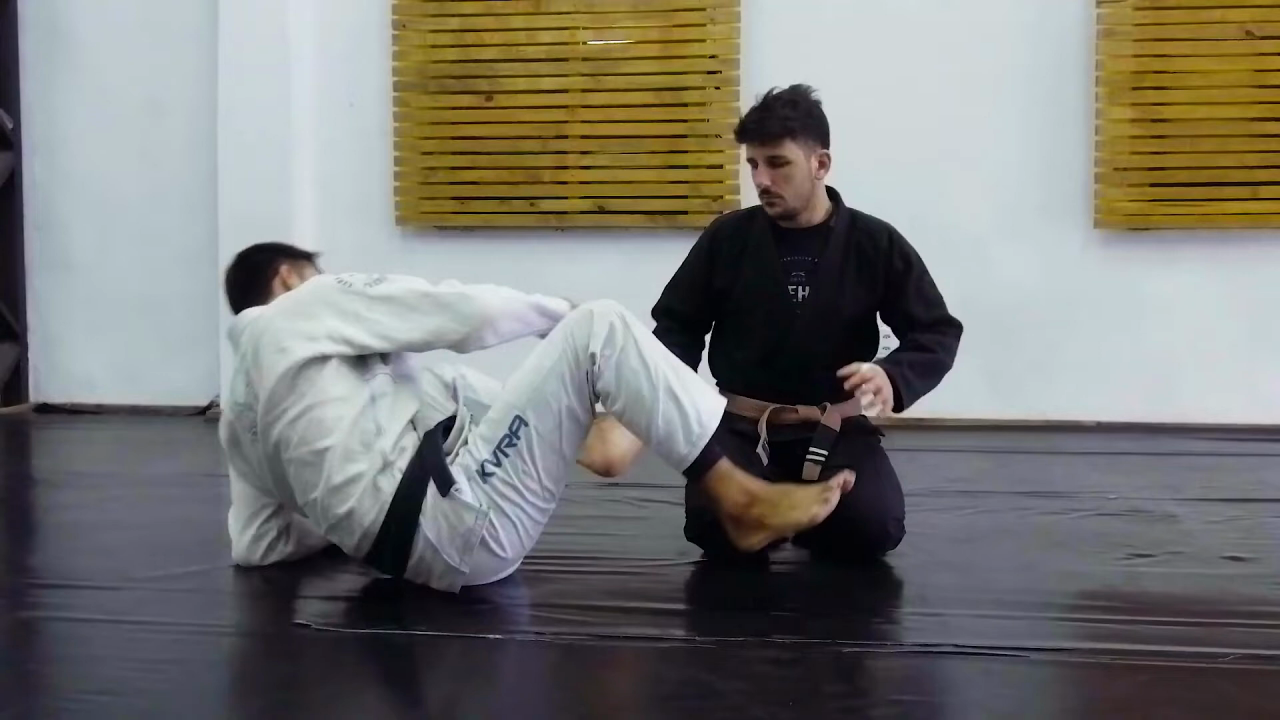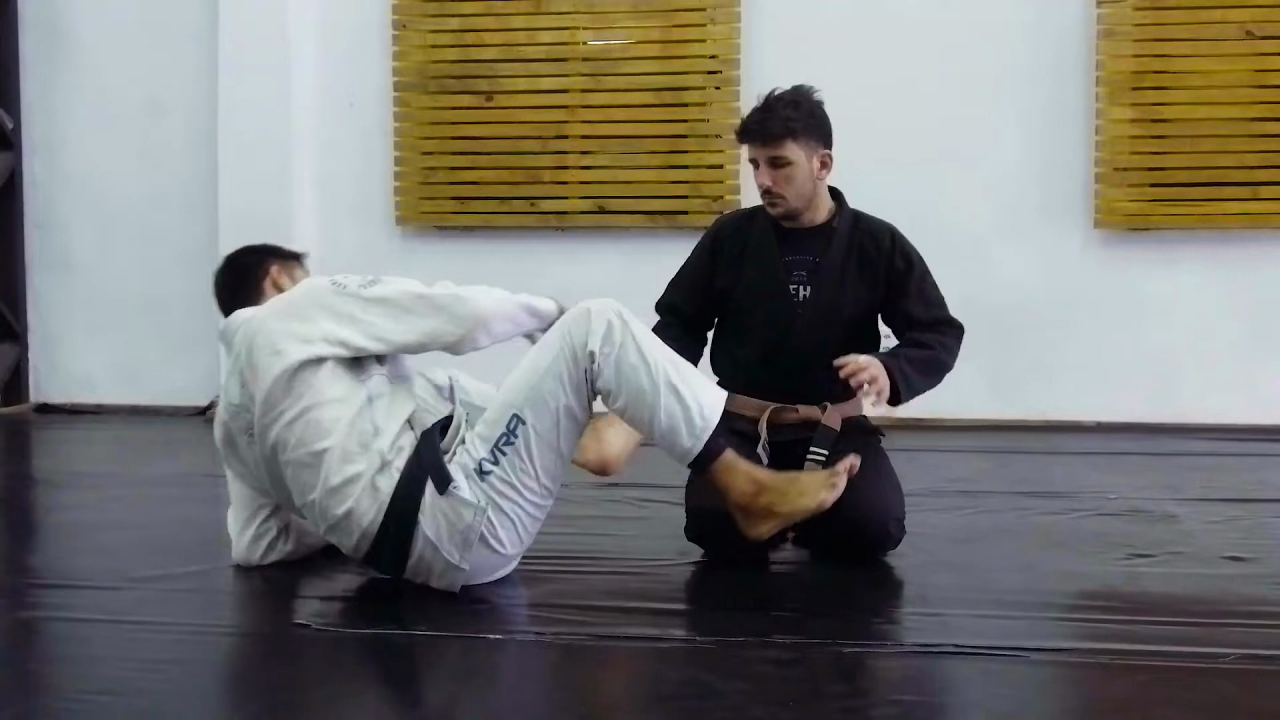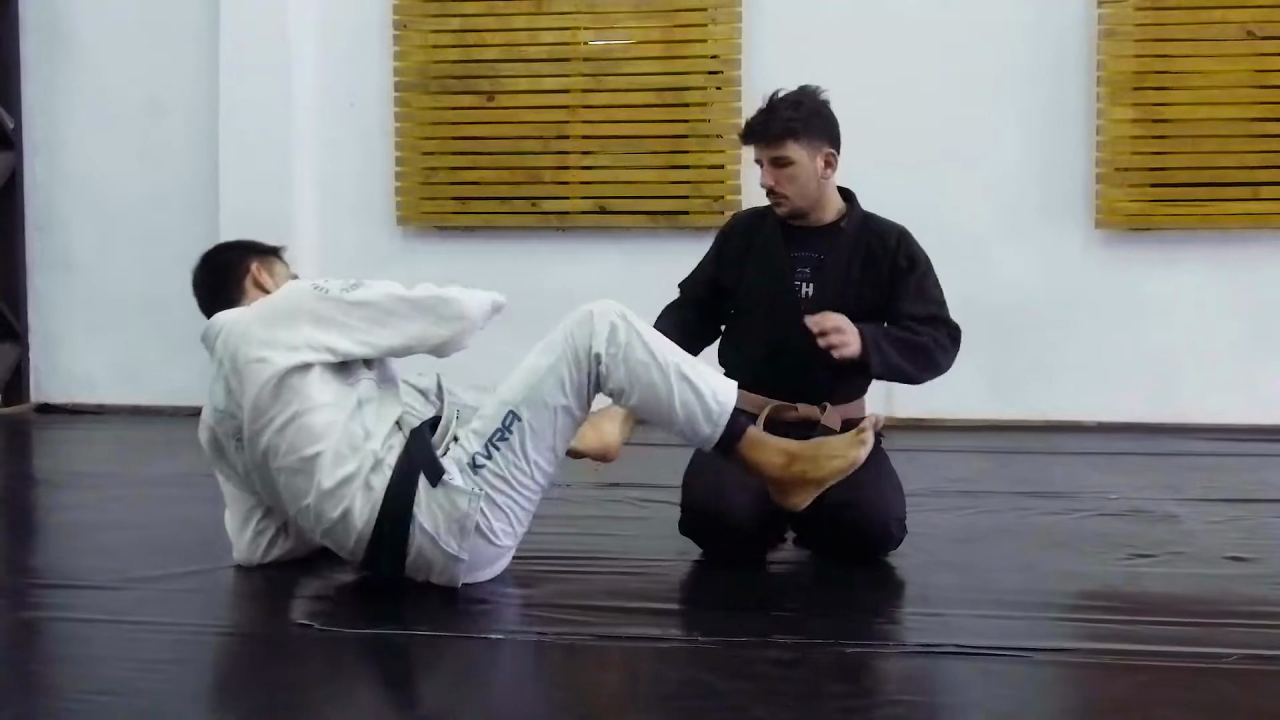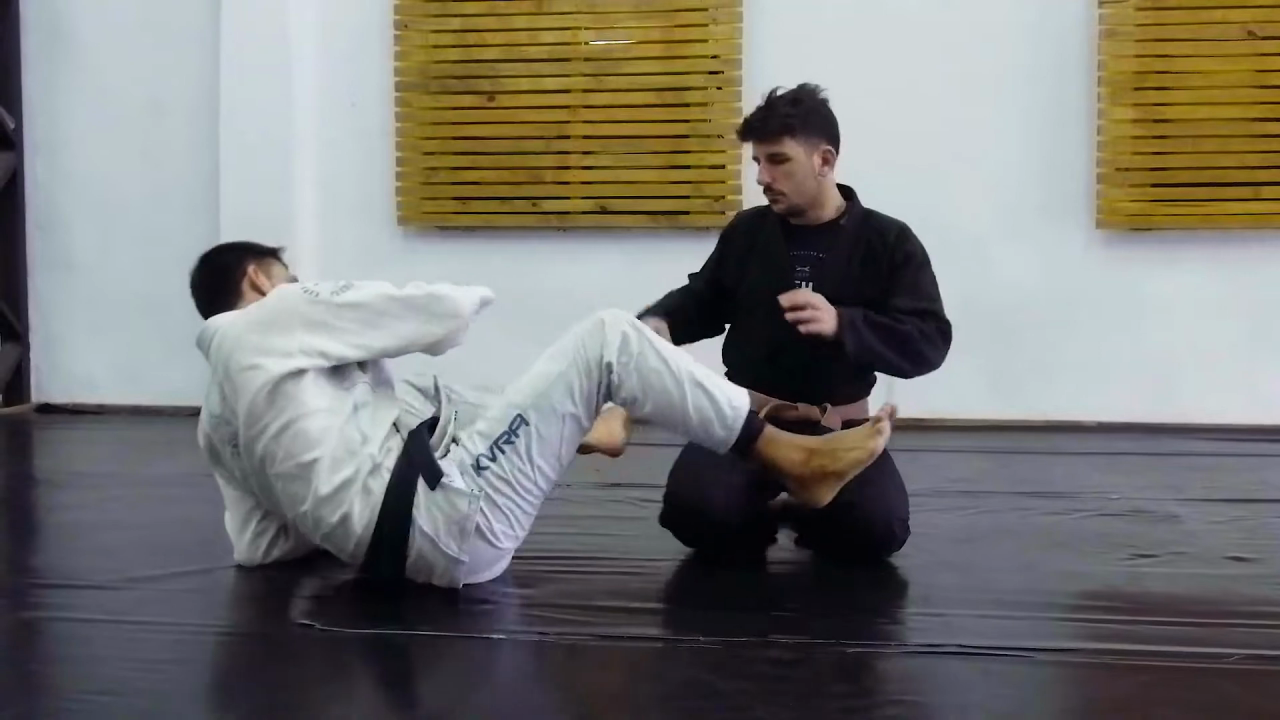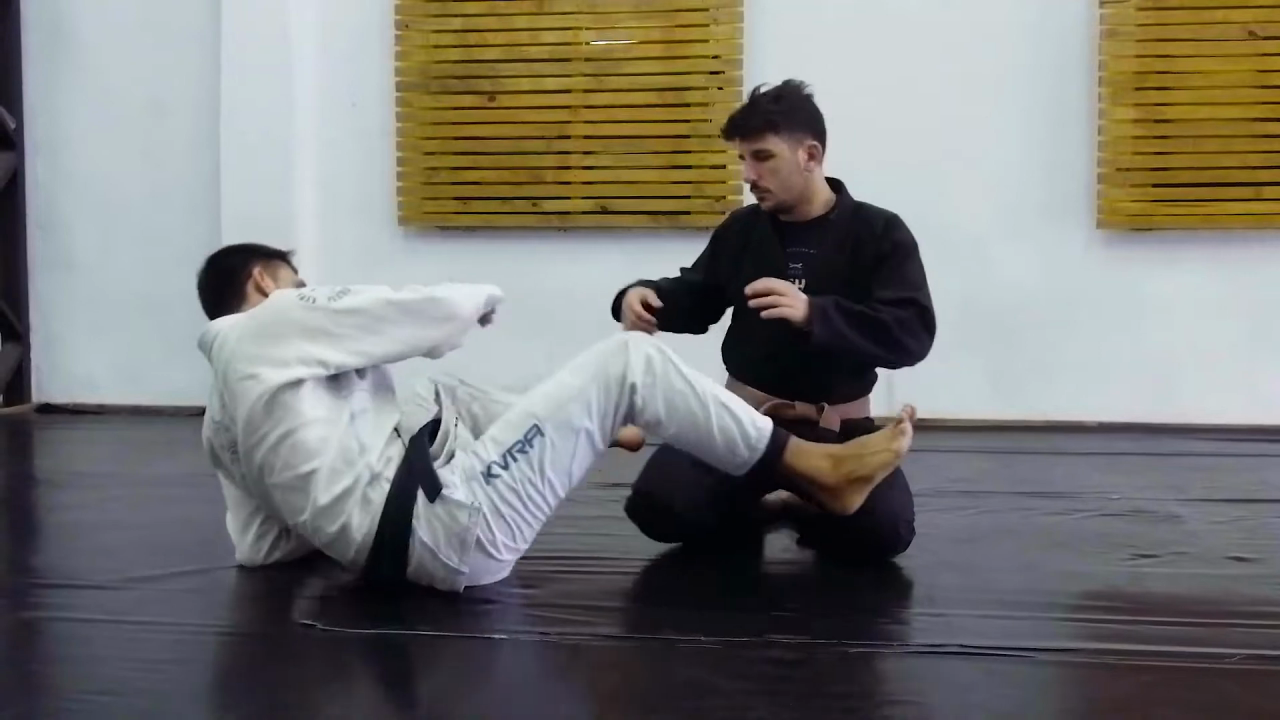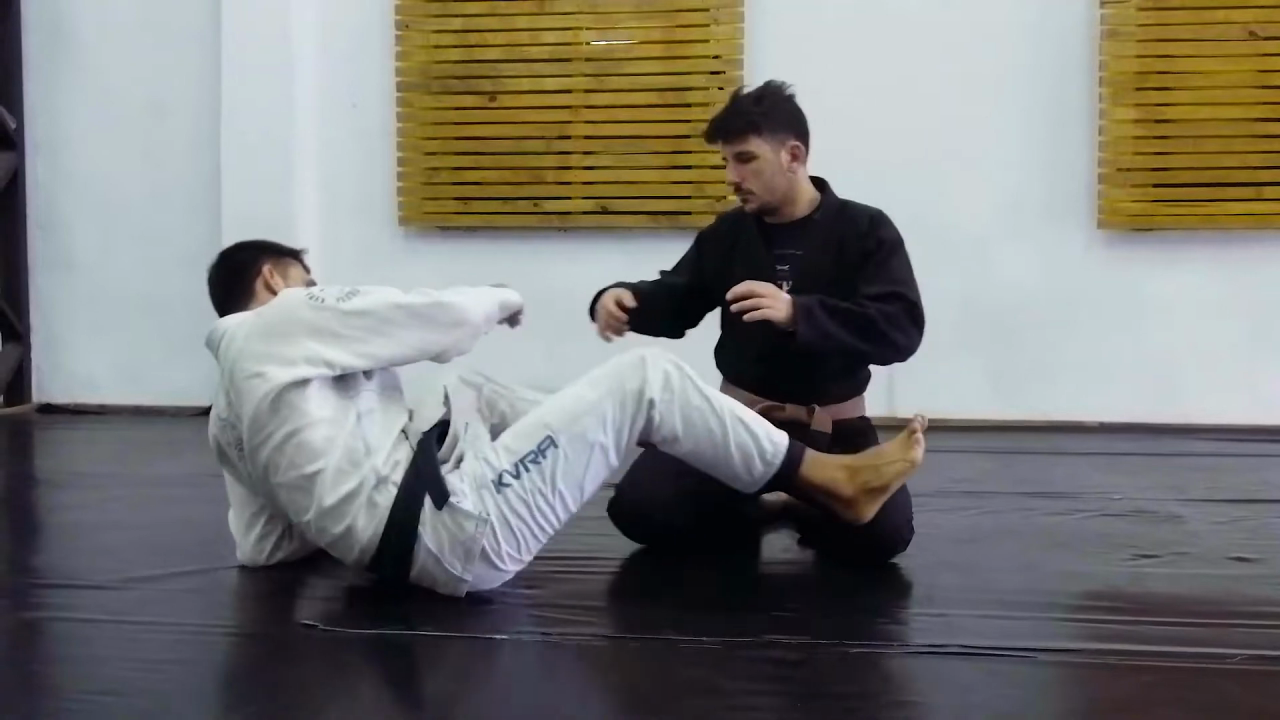
dt=0.1s
person 1, frame 1
left shoulder: (239, 417)
right shoulder: (307, 305)
left elbow: (256, 546)
right elbow: (470, 311)
right wrist: (557, 312)
left hip: (413, 548)
right hip: (461, 530)
left knee: (431, 384)
right knee: (600, 326)
left ankle: (588, 429)
right ankle: (742, 497)
person 1, frame 2
left shoulder: (233, 417)
right shoulder: (301, 308)
left elbow: (257, 546)
right elbow: (464, 313)
right wrist: (546, 312)
left hip: (408, 548)
right hip: (460, 526)
left knee: (426, 388)
right knee: (598, 325)
left ankle: (581, 433)
right ankle: (748, 488)
person 1, frame 3
left shoulder: (216, 419)
right shoulder: (282, 311)
left elbow: (258, 545)
right elbow: (449, 315)
right wrist: (486, 300)
left hip: (401, 545)
right hip: (452, 521)
left knee: (406, 395)
right knee: (599, 326)
left ankle: (566, 436)
right ankle: (777, 462)
person 1, frame 4
left shoulder: (216, 422)
right shoulder: (277, 317)
left elbow: (258, 546)
right elbow: (439, 313)
right wrist: (473, 293)
left hip: (400, 549)
right hip: (454, 523)
left knee: (405, 396)
right knee: (609, 337)
left ankle: (575, 434)
right ankle: (795, 460)
person 1, frame 5
left shoulder: (220, 424)
right shoulder: (277, 320)
left elbow: (260, 545)
right elbow: (436, 313)
right wrist: (482, 292)
left hip: (404, 548)
right hip: (453, 528)
left knee: (434, 397)
right knee: (627, 360)
left ankle: (590, 433)
right ankle: (820, 468)
person 1, frame 6
left shoulder: (227, 420)
right shoulder: (284, 321)
left elbow: (263, 546)
right elbow: (446, 318)
right wrist: (502, 298)
left hip: (409, 551)
right hip: (462, 535)
left knee: (463, 393)
right knee: (644, 376)
left ankle: (600, 441)
right ankle: (834, 480)
person 2, frame 1
left shoulder: (875, 244)
right shoulder: (728, 237)
left elbow: (939, 333)
right elbow: (678, 326)
left wrist: (893, 379)
left hip: (834, 429)
right hip: (742, 426)
left knee: (872, 529)
right knee: (723, 529)
person 2, frame 2
left shoulder: (878, 245)
right shoulder: (731, 236)
left elbow: (940, 333)
right elbow: (681, 322)
left wrist: (891, 372)
left hip: (834, 430)
right hip: (743, 426)
left knee: (872, 529)
right knee: (723, 528)
person 2, frame 3
left shoulder: (886, 244)
right shoulder: (742, 234)
left elbow: (936, 341)
right elbow: (696, 310)
left wrist: (866, 343)
left hip: (836, 429)
right hip: (743, 421)
left knee: (874, 531)
right knee: (721, 521)
left ankle: (799, 508)
right ankle: (767, 510)
person 2, frame 4
left shoulder: (886, 242)
right shoulder: (746, 232)
left elbow: (930, 341)
right elbow: (702, 302)
left wrist: (839, 323)
right wrist: (658, 321)
left hip: (838, 429)
left knee: (877, 530)
right knee: (696, 514)
left ankle: (806, 508)
right ankle: (772, 507)
person 2, frame 5
left shoulder: (879, 233)
right shoulder: (740, 230)
left elbow: (913, 333)
right elbow: (697, 297)
left wrist: (813, 313)
right wrist: (644, 295)
left hip: (837, 428)
left knee: (883, 532)
right knee: (659, 505)
left ankle: (811, 507)
right ankle: (755, 508)
person 2, frame 6
left shoulder: (865, 231)
right shoulder: (726, 234)
left elbow: (901, 329)
right elbow: (676, 301)
left wrist: (797, 312)
right wrist: (620, 298)
left hip: (831, 429)
left knee: (881, 534)
right knee: (641, 510)
left ankle: (806, 507)
right ankle: (752, 509)
